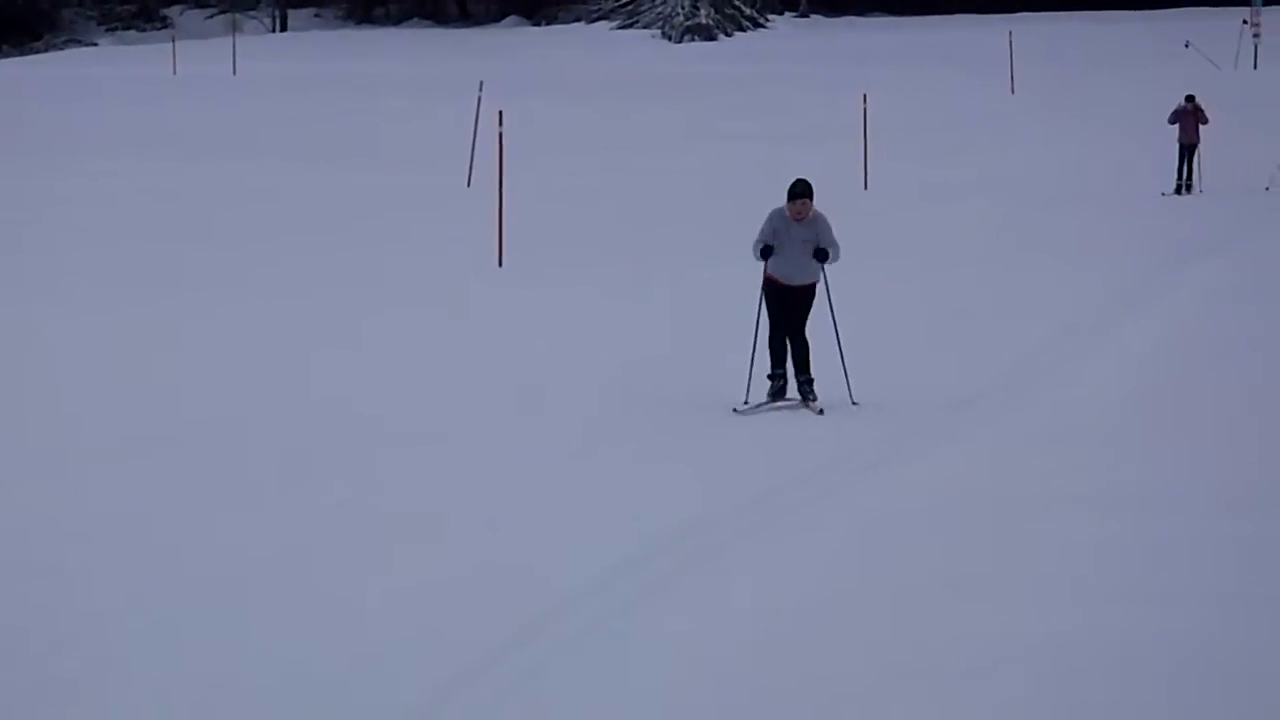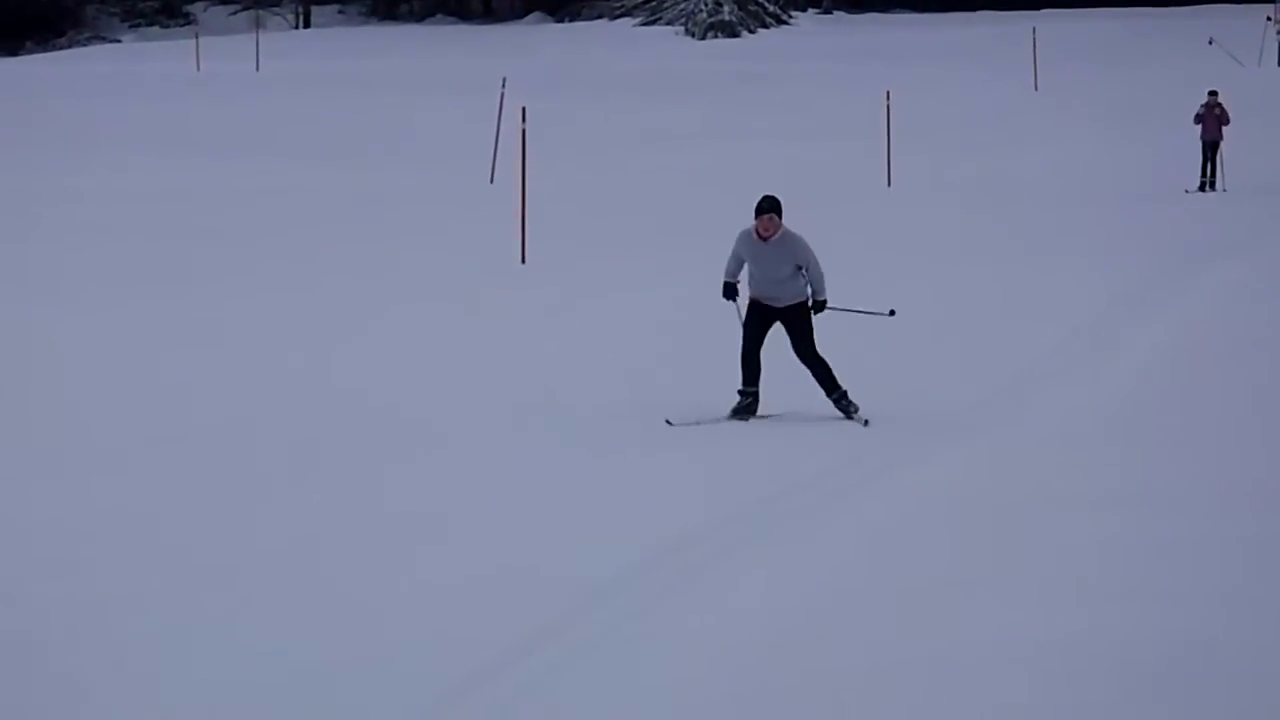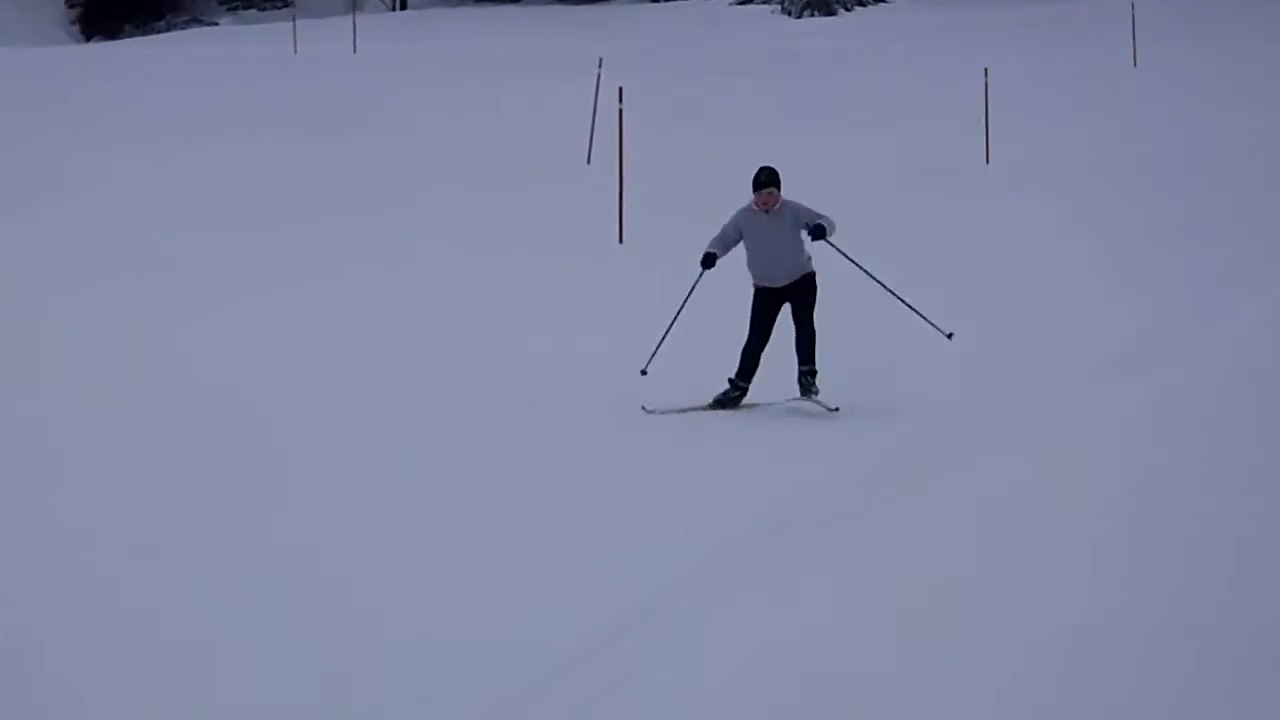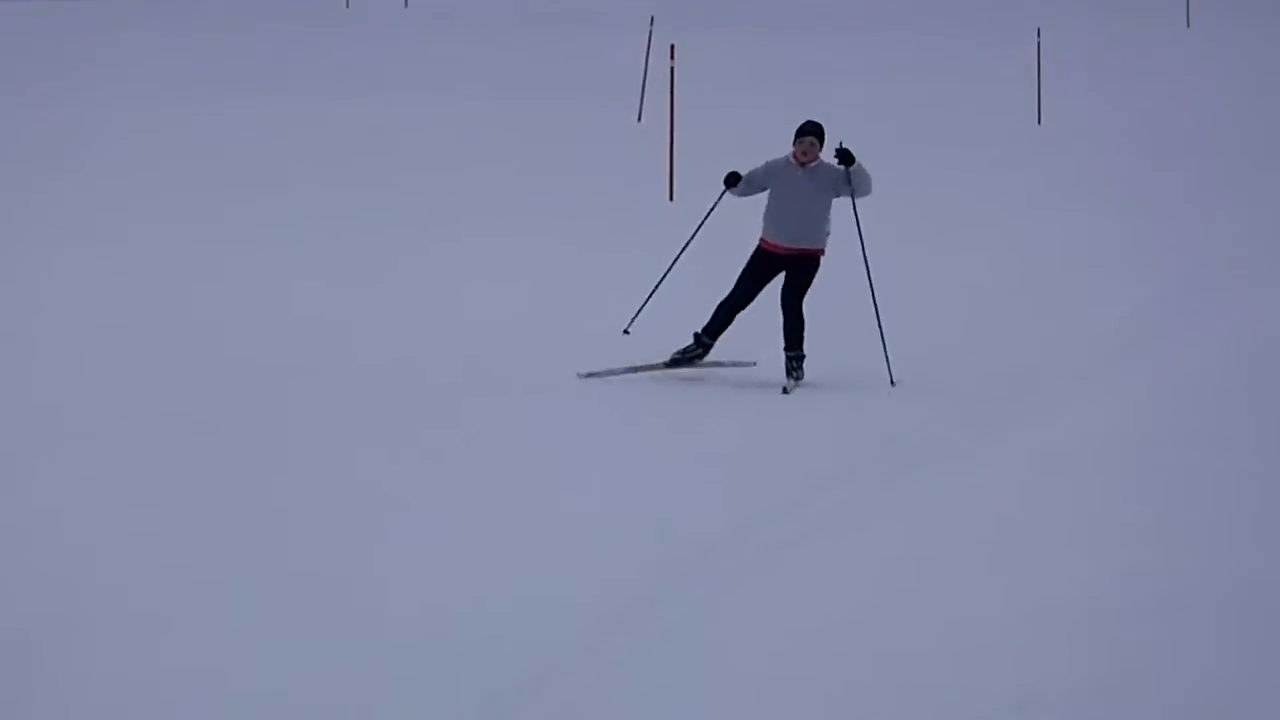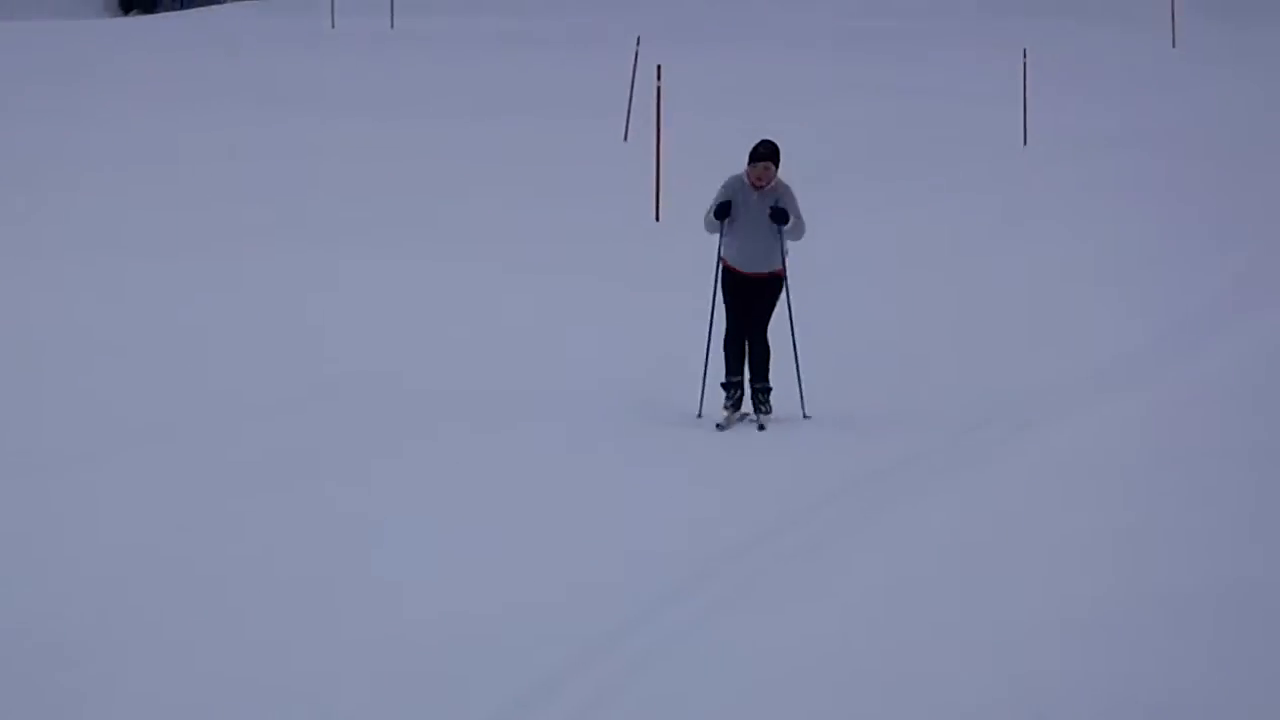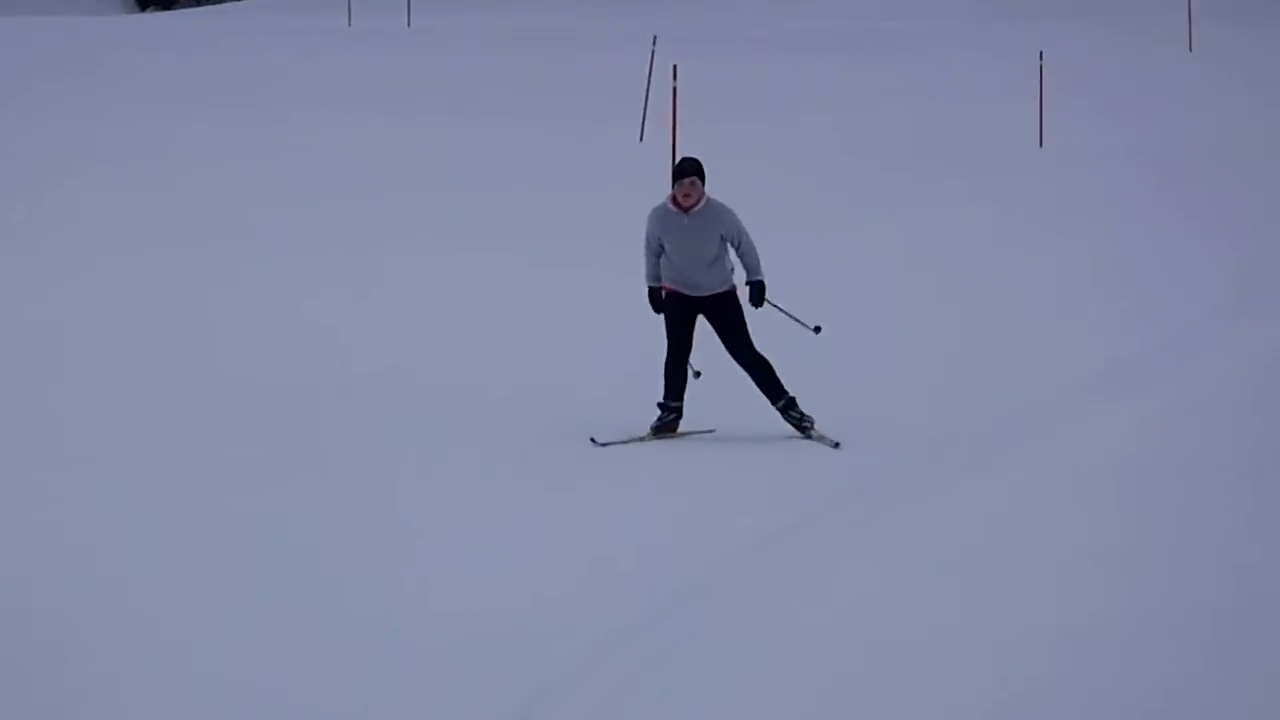
dt=0.4s
person 1, frame 1
left shoulder: (819, 221)
right shoulder: (776, 217)
left elbow: (834, 251)
right elbow: (757, 247)
left wrist: (826, 254)
right wrist: (764, 251)
left hip: (805, 285)
right hip: (775, 282)
left knee: (796, 331)
right knee: (777, 329)
left ankle: (805, 382)
right ankle: (778, 379)
person 1, frame 2
left shoulder: (792, 241)
right shoulder: (744, 239)
left elbow: (812, 266)
right elbow: (736, 257)
left wrist: (819, 296)
right wrist: (730, 281)
left hip: (794, 304)
right hip: (760, 302)
left knee: (807, 353)
right knee: (749, 347)
left ankle: (839, 397)
right ankle: (748, 398)
person 1, frame 3
left shoulder: (793, 211)
right shoulder: (743, 216)
left elbow: (828, 224)
right elbow: (723, 239)
left wrist: (821, 228)
right wrist: (711, 253)
left hip: (800, 279)
right hip: (766, 286)
left knee: (803, 321)
right knee: (756, 338)
left ankle: (807, 375)
right ankle: (737, 389)
person 1, frame 4
left shoulder: (829, 174)
right shoulder: (776, 167)
left elbow: (863, 189)
right elbow: (745, 187)
left wrist: (851, 165)
right wrist: (733, 181)
left hip: (807, 253)
right hip: (770, 249)
left knee: (791, 302)
right knee: (738, 298)
left ankle: (793, 360)
right ankle: (703, 344)
person 1, frame 5
left shoulder: (783, 192)
right shoulder: (733, 186)
left elbow: (795, 232)
right elbow: (711, 226)
left wrist: (785, 219)
right wrist: (718, 214)
left hip: (769, 275)
right hip: (734, 271)
left knee: (756, 331)
right knee: (735, 327)
left ankle: (761, 392)
right ankle: (733, 387)
person 1, frame 6
left shoulder: (719, 213)
right shoulder: (659, 215)
left elbow: (745, 244)
right elbow: (654, 249)
left wrist: (756, 280)
right wrist: (653, 284)
left hip: (720, 294)
right hip: (678, 295)
left knee: (744, 352)
right knee: (678, 350)
